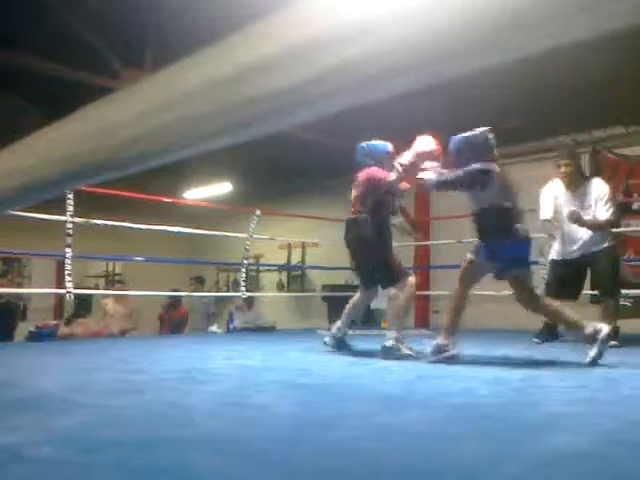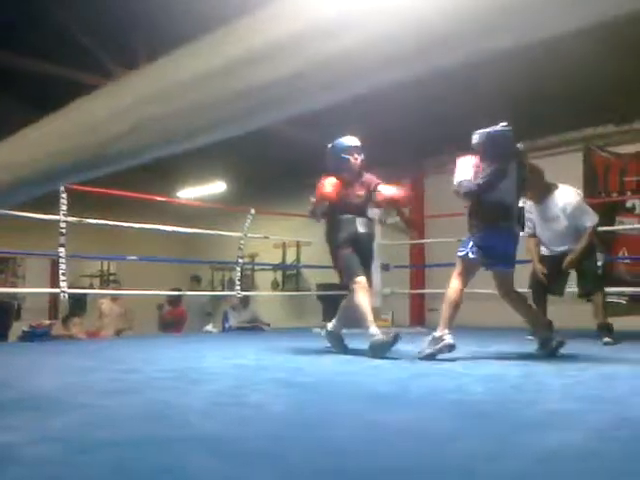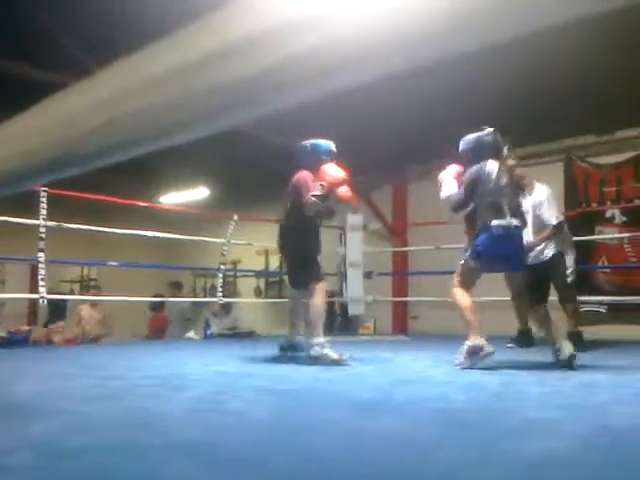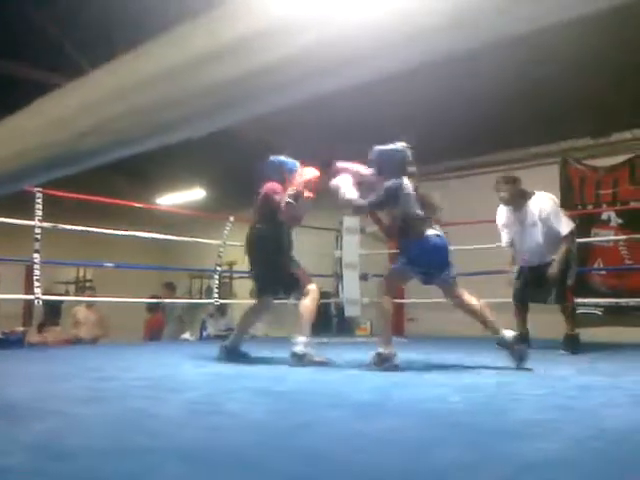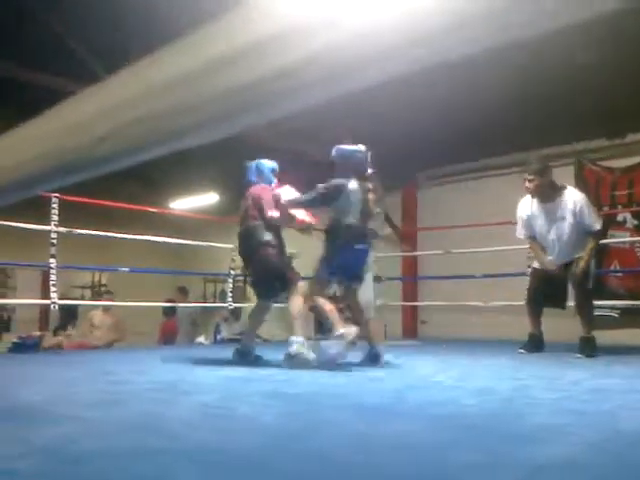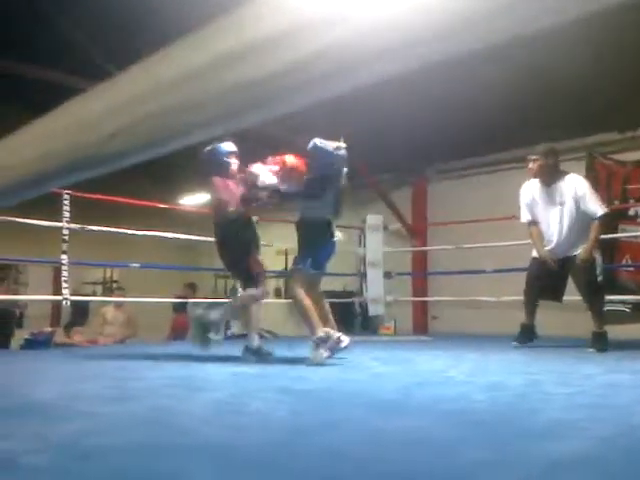
dt=0.4s
person 1, frame 1
left shoulder: (480, 171)
right shoulder: (486, 173)
left elbow: (449, 181)
right elbow: (451, 179)
left wrist: (431, 176)
right wrist: (434, 174)
left hip: (500, 239)
right hip: (515, 238)
left knee: (463, 283)
right knee: (528, 298)
left ankle: (445, 343)
right ankle: (592, 331)
person 1, frame 2
left shoulder: (500, 168)
right shoulder: (511, 168)
left elbow: (471, 192)
left wrist: (462, 174)
right wrist: (471, 176)
left hip: (489, 232)
right hip: (506, 234)
left knee: (458, 278)
right knee: (507, 290)
left ankle: (442, 335)
right ankle: (547, 337)
person 1, frame 3
left shoulder: (481, 169)
right shoulder: (504, 170)
left elbow: (458, 205)
left wrist: (450, 184)
left hip: (489, 235)
right hip: (511, 236)
left knee: (460, 287)
right knee: (520, 295)
left ankle: (476, 342)
person 1, frame 4
left shoulder: (392, 186)
right shoulder: (403, 183)
left elbow: (363, 207)
left wrist: (345, 191)
left hip: (420, 244)
right hip: (434, 242)
left knee: (387, 291)
right knee: (459, 296)
left ankle: (386, 352)
right ankle: (504, 336)
person 1, frame 5
left shoulder: (339, 186)
right shoulder: (362, 188)
left elbow: (310, 201)
left wrist: (287, 201)
left hip: (343, 248)
right hip: (359, 249)
left knee: (315, 293)
right knee: (351, 299)
left ankle: (342, 331)
right ankle: (373, 349)
person 1, frame 6
left shoulder: (324, 184)
right shoulder: (318, 179)
left elbow: (293, 191)
left hip: (316, 242)
right hip: (315, 241)
left knee: (297, 288)
right knee: (312, 290)
left ankle: (321, 337)
right ankle: (334, 335)
person 2, frame 1
left shoulder: (368, 178)
right shoulder: (372, 174)
right elbow: (392, 180)
right wrist: (413, 156)
left hip: (360, 240)
right hip: (369, 238)
left knee: (367, 292)
right knee: (406, 284)
left ankle: (337, 333)
right ankle: (393, 342)
person 2, frame 2
left shoulder: (367, 179)
right shoulder: (330, 182)
left elbow: (385, 192)
right elbow: (316, 215)
left wrist: (394, 194)
right wrist: (319, 201)
left hip: (363, 239)
right hip: (341, 240)
left knee: (358, 289)
right knee: (359, 282)
left ankle: (333, 329)
right ankle: (376, 336)
person 2, frame 3
left shoulder: (310, 178)
right shoulder: (304, 177)
left elbow: (318, 214)
right elbow: (310, 208)
left wrist: (334, 198)
right wrist: (325, 185)
left hip: (295, 242)
right hip: (298, 242)
left knee: (300, 292)
right knee: (317, 287)
left ankle: (292, 340)
right ankle: (318, 347)
person 2, frame 4
left shoulder: (270, 193)
right shoulder: (274, 188)
left elbow: (291, 218)
right elbow: (285, 213)
left wrist: (297, 195)
right wrist: (297, 190)
left hip: (264, 250)
right hip: (271, 250)
left knee: (264, 300)
right knee: (310, 290)
left ankle: (230, 345)
right ankle: (301, 348)
person 2, frame 5
left shoulder: (253, 194)
right shoulder: (263, 190)
right elbow: (272, 217)
right wrist: (287, 215)
left hip: (252, 250)
right hip: (265, 247)
left knee: (266, 300)
right knee: (294, 288)
left ankle: (245, 348)
right ankle: (298, 348)
person 2, frame 6
left shoulder: (237, 180)
right shoulder: (218, 182)
right elbow: (228, 213)
right wrist: (245, 196)
left hip: (243, 243)
right hip: (235, 244)
left knee: (254, 290)
right knee: (259, 289)
left ankle: (253, 344)
right ankle: (209, 316)
person 3, frame 1
left shoulder: (599, 187)
right shoulder: (550, 190)
left elbow: (607, 223)
right elbow: (547, 220)
left wrist: (582, 222)
right wrist: (553, 228)
left hip: (599, 247)
right hip: (566, 249)
left knee: (610, 286)
right knee: (552, 288)
left ankle: (611, 330)
right ankle: (549, 328)
person 3, frame 2
left shoulder: (568, 198)
right shoulder: (525, 204)
left elbow: (591, 227)
right elbow: (531, 235)
left wrist: (575, 255)
right wrist: (536, 260)
left hip: (579, 247)
right hip: (549, 250)
left knee: (593, 283)
right knee: (536, 284)
left ankle: (604, 328)
person 3, frame 3
left shoulder: (539, 193)
left elbow: (557, 225)
left wrist: (533, 243)
left hip: (553, 250)
right hip: (529, 255)
left knee: (565, 290)
left ankle: (573, 334)
right ankle: (524, 333)
person 3, frame 4
left shoulder: (544, 203)
right shoulder: (503, 213)
left elbow: (568, 234)
right elbow: (509, 245)
left wrist: (558, 263)
right wrist: (512, 271)
left hip: (556, 257)
right hip: (529, 260)
left knee: (562, 293)
right knee: (519, 293)
left ankle: (571, 336)
right ankle: (521, 336)
person 3, frame 5
left shoulder: (575, 198)
right shoulder: (525, 206)
left elbow: (595, 231)
right elbow: (531, 238)
left wrist: (585, 260)
right wrist: (544, 262)
left hip: (575, 257)
right hip: (545, 260)
left knee: (582, 295)
right knee: (533, 296)
left ankle: (587, 339)
right ankle: (535, 339)
person 3, frame 6
left shoulder: (576, 184)
right shoulder: (528, 189)
left elbow: (599, 216)
right elbow: (532, 223)
left wrist: (589, 248)
right wrist: (541, 249)
left hip: (578, 250)
right hip: (546, 251)
left knee: (592, 291)
right knee: (531, 287)
left ankle: (599, 334)
right ankle: (527, 328)
